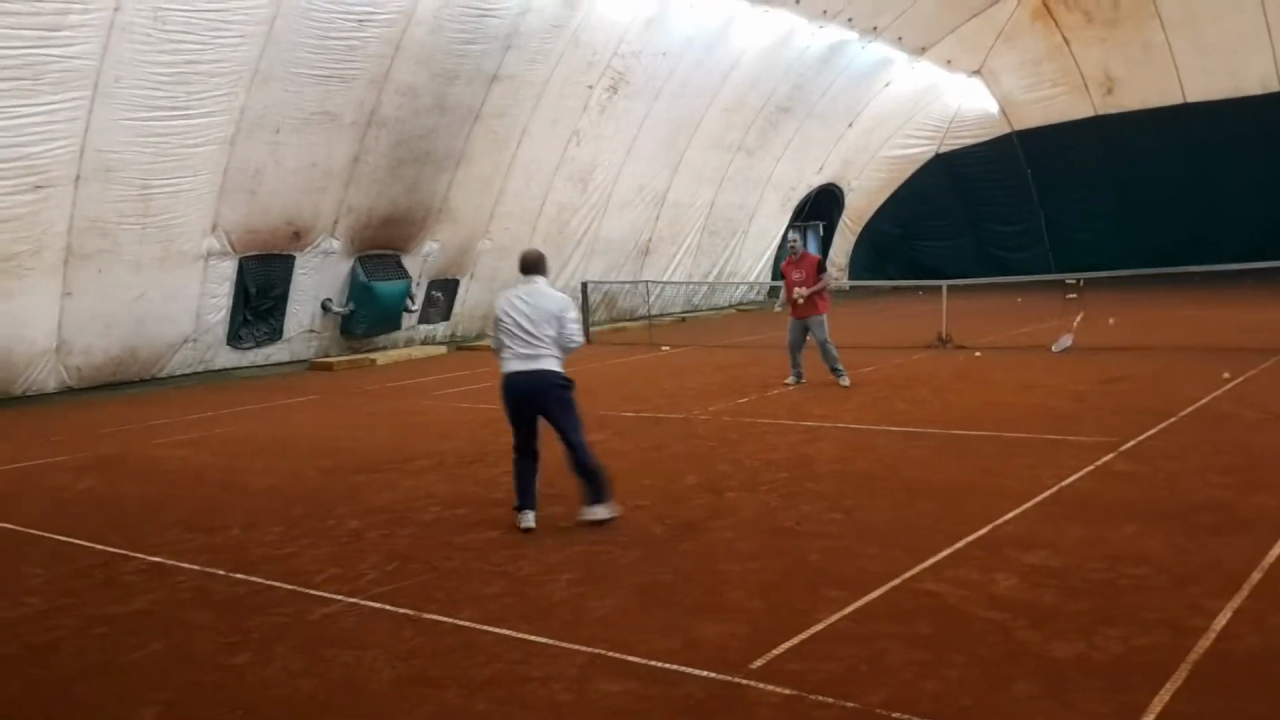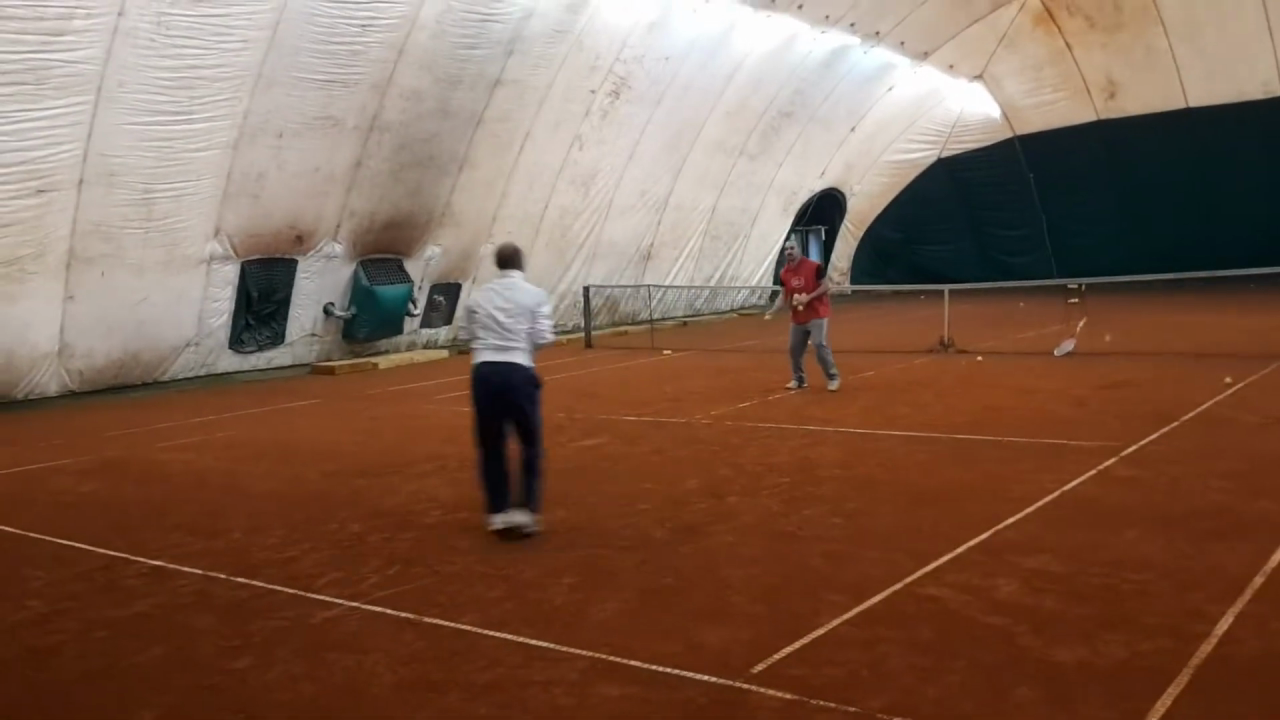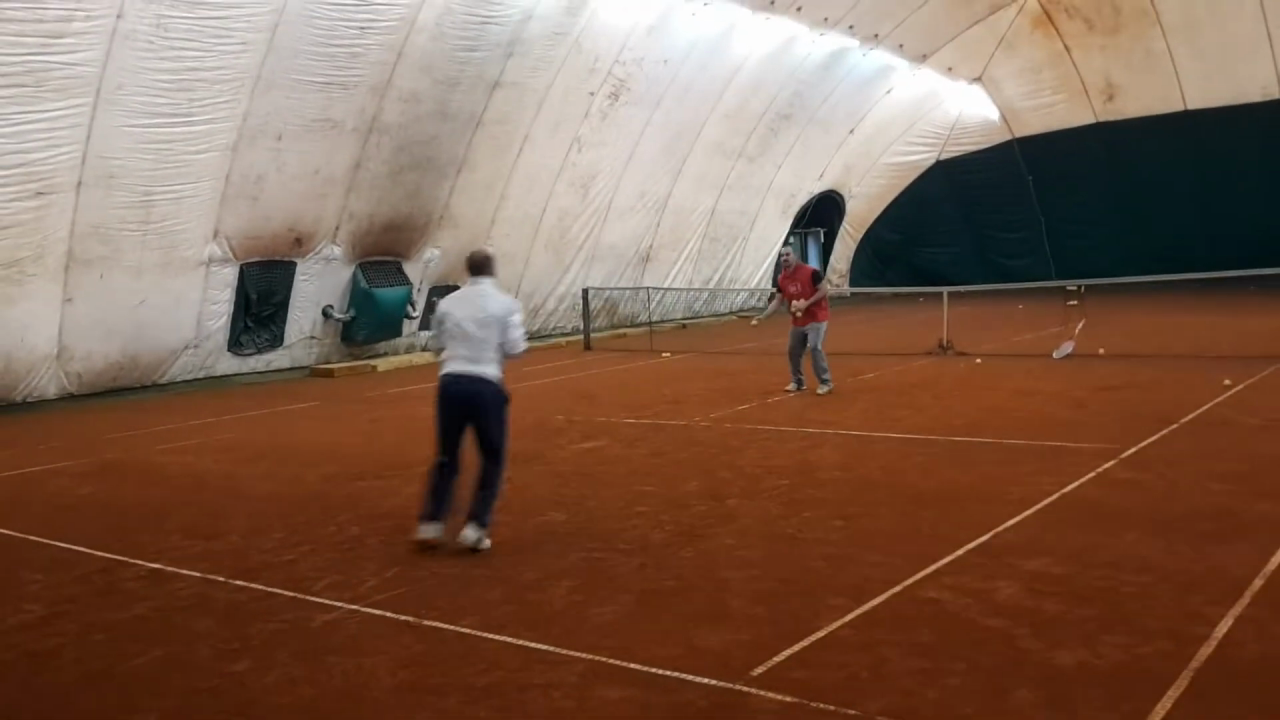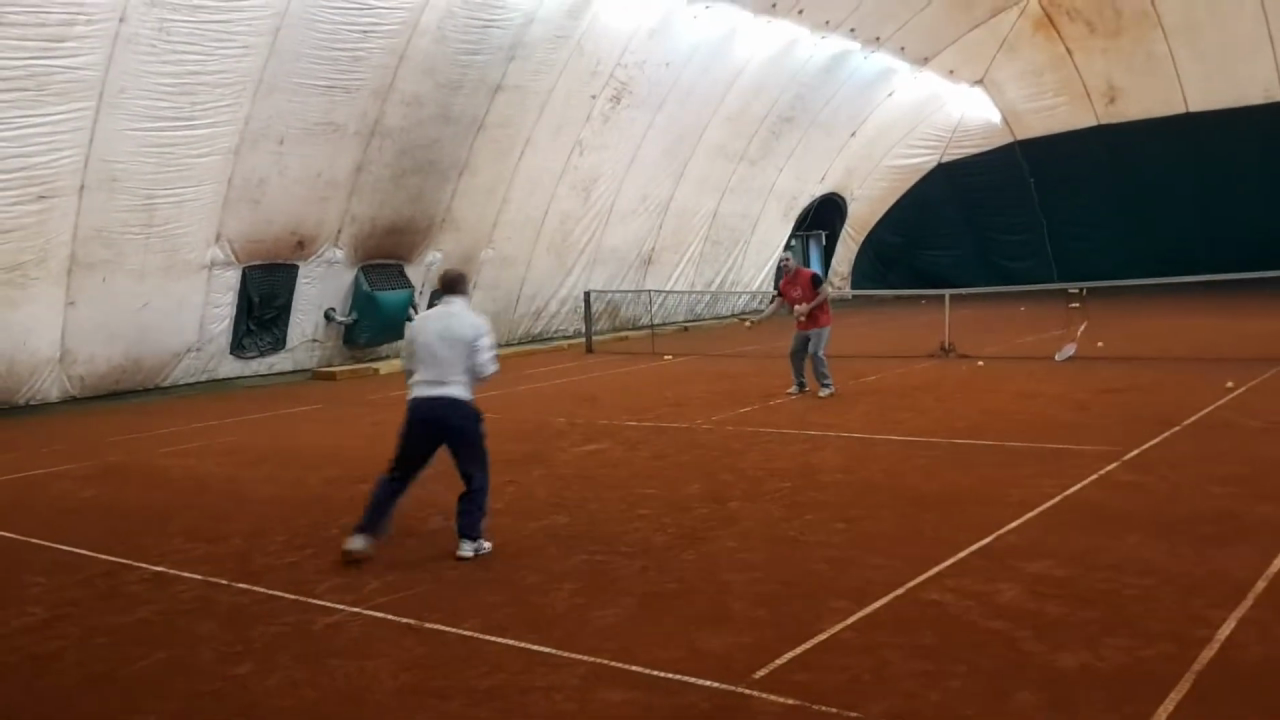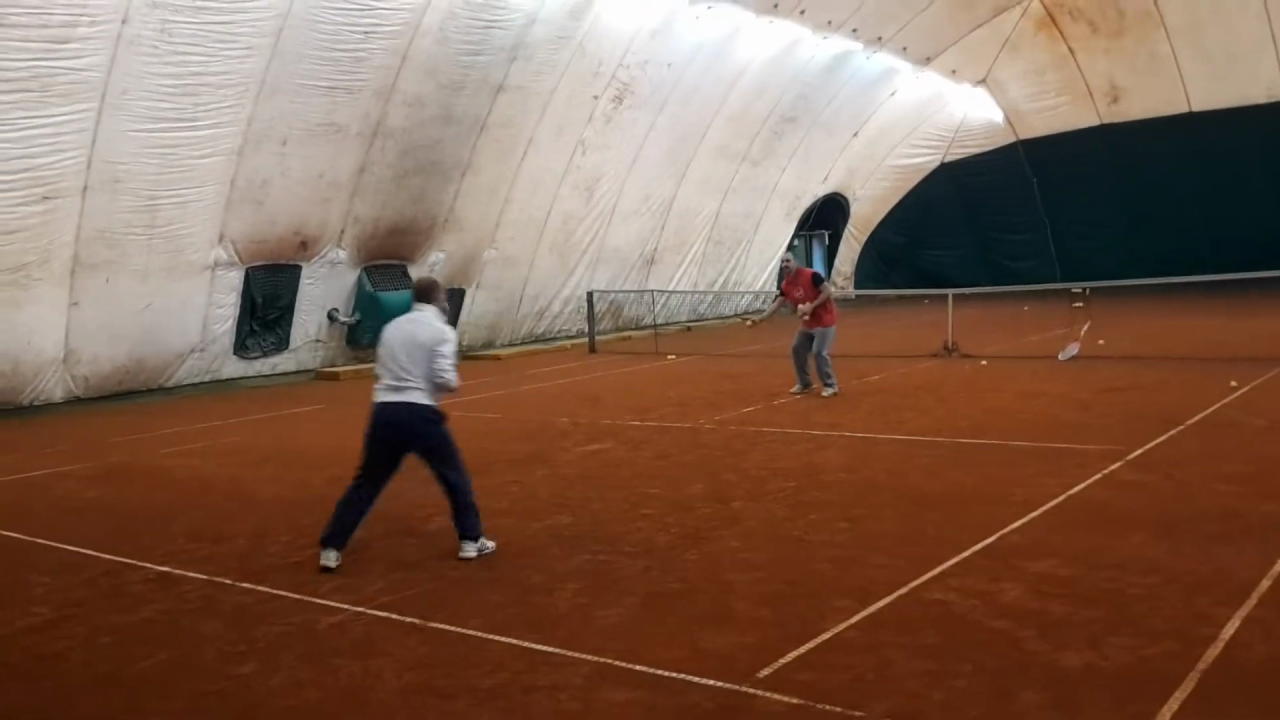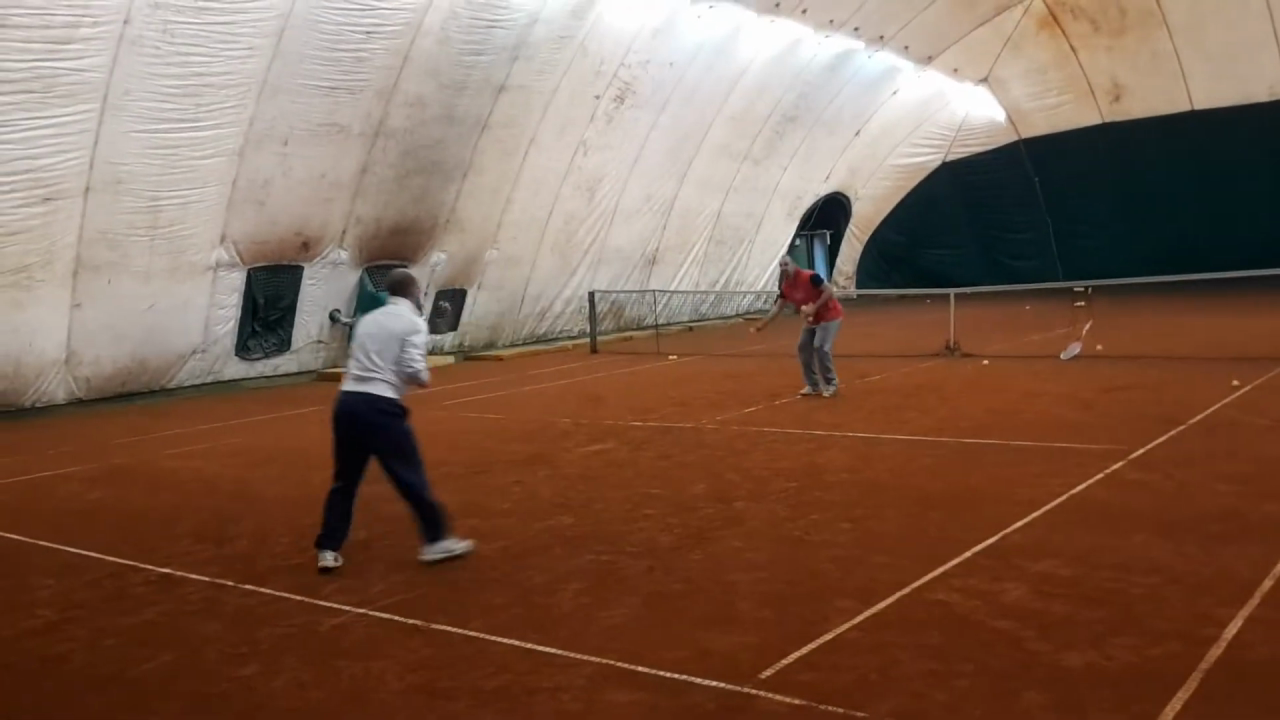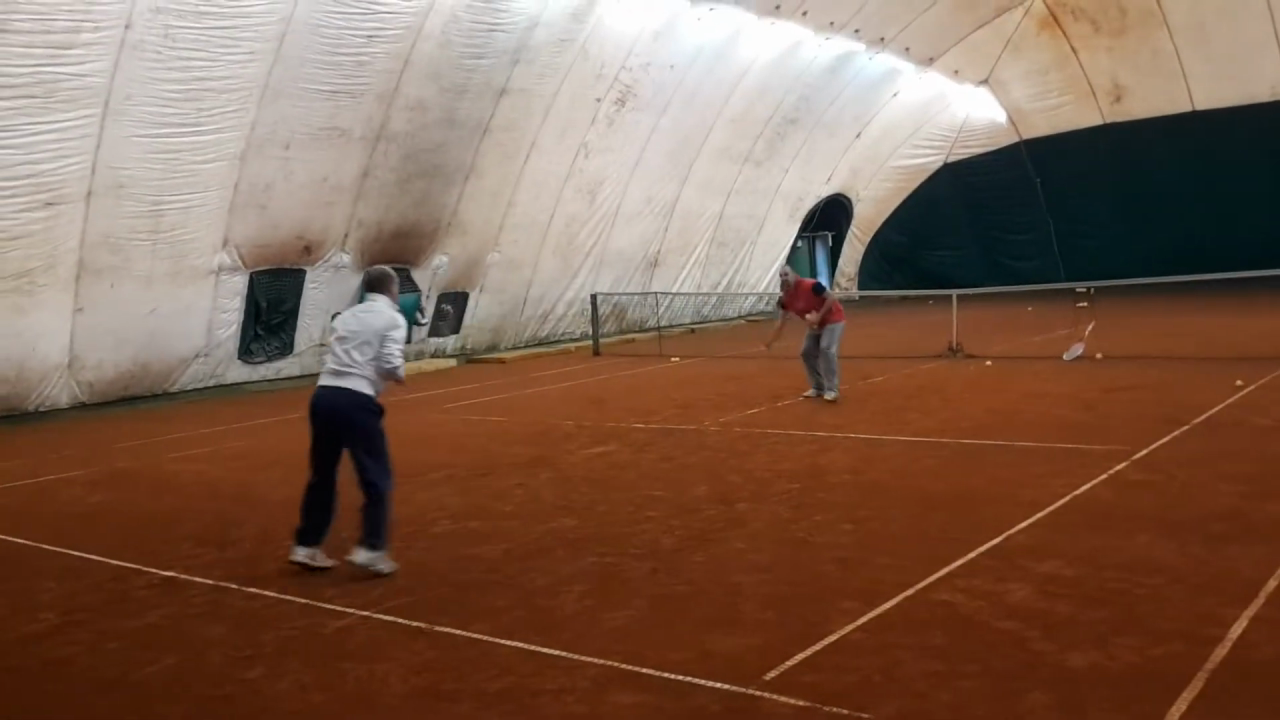
dt=0.1s
person 1, frame 1
left shoulder: (503, 301)
right shoulder: (559, 300)
left elbow: (497, 345)
right elbow: (573, 341)
left hip: (513, 381)
right hip: (548, 379)
left knee: (525, 451)
right knee: (575, 442)
left ankle: (526, 511)
right ankle: (597, 503)
person 1, frame 2
left shoulder: (478, 294)
right shoulder: (536, 295)
left elbow: (466, 335)
right elbow: (544, 338)
left hip: (484, 372)
right hip: (518, 373)
left knee: (490, 448)
right knee: (531, 445)
left ankle: (498, 513)
right ankle: (524, 511)
person 1, frame 3
left shoulder: (447, 303)
right shoulder: (506, 303)
left elbow: (435, 345)
right elbow: (515, 348)
left hip: (451, 384)
right hip: (485, 386)
left knee: (446, 460)
right knee: (492, 460)
left ankle: (431, 524)
right ankle: (475, 527)
person 1, frame 4
left shoulder: (419, 322)
right shoulder: (475, 323)
left elbow: (411, 365)
right elbow: (485, 371)
right wrist: (492, 363)
left hip: (420, 406)
right hip: (455, 407)
left knee: (397, 475)
right knee: (476, 476)
left ankle: (363, 537)
right ankle: (469, 540)
person 1, frame 5
left shoulder: (391, 327)
right shoulder: (441, 331)
right elbow: (444, 378)
right wrist: (453, 383)
left hip: (384, 412)
right hip: (419, 413)
left knee: (366, 482)
right knee: (455, 479)
left ankle: (331, 549)
right ankle: (471, 540)
person 1, frame 6
left shoulder: (366, 320)
right shoulder: (414, 323)
right elbow: (413, 368)
right wrist: (423, 379)
left hip: (347, 402)
right hip: (380, 406)
left knee: (345, 481)
right knee: (410, 478)
left ankle: (328, 550)
right ankle: (438, 541)
person 1, frame 7
left shoulder: (345, 317)
right shoulder: (393, 319)
right elbow: (391, 365)
right wrist: (399, 374)
left hip: (324, 396)
right hip: (356, 403)
left knee: (322, 475)
right knee: (376, 477)
left ankle: (307, 546)
right ankle: (370, 549)
